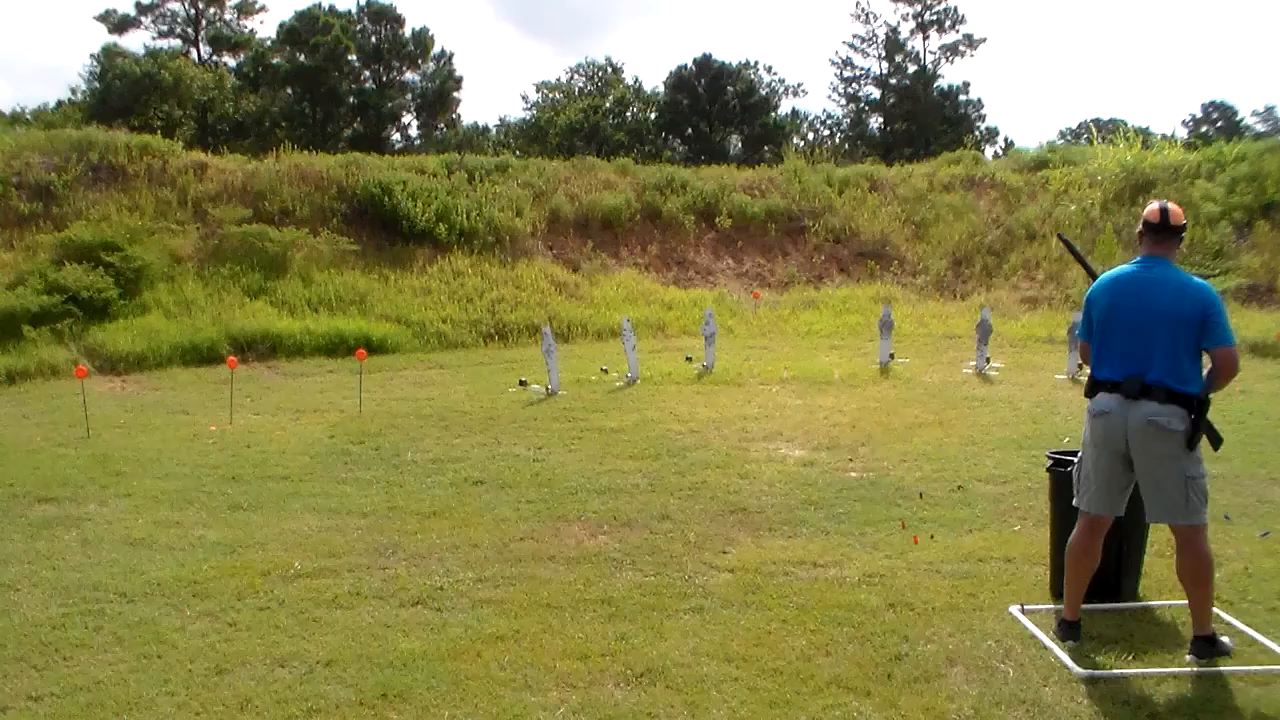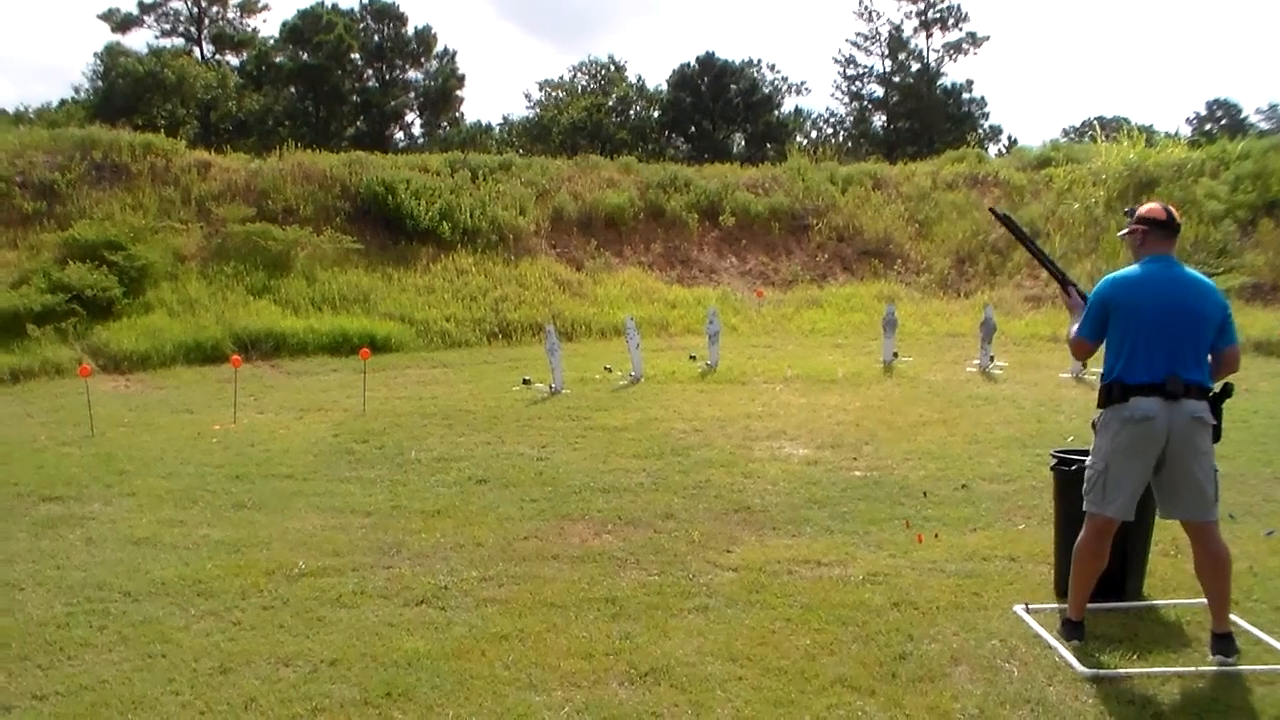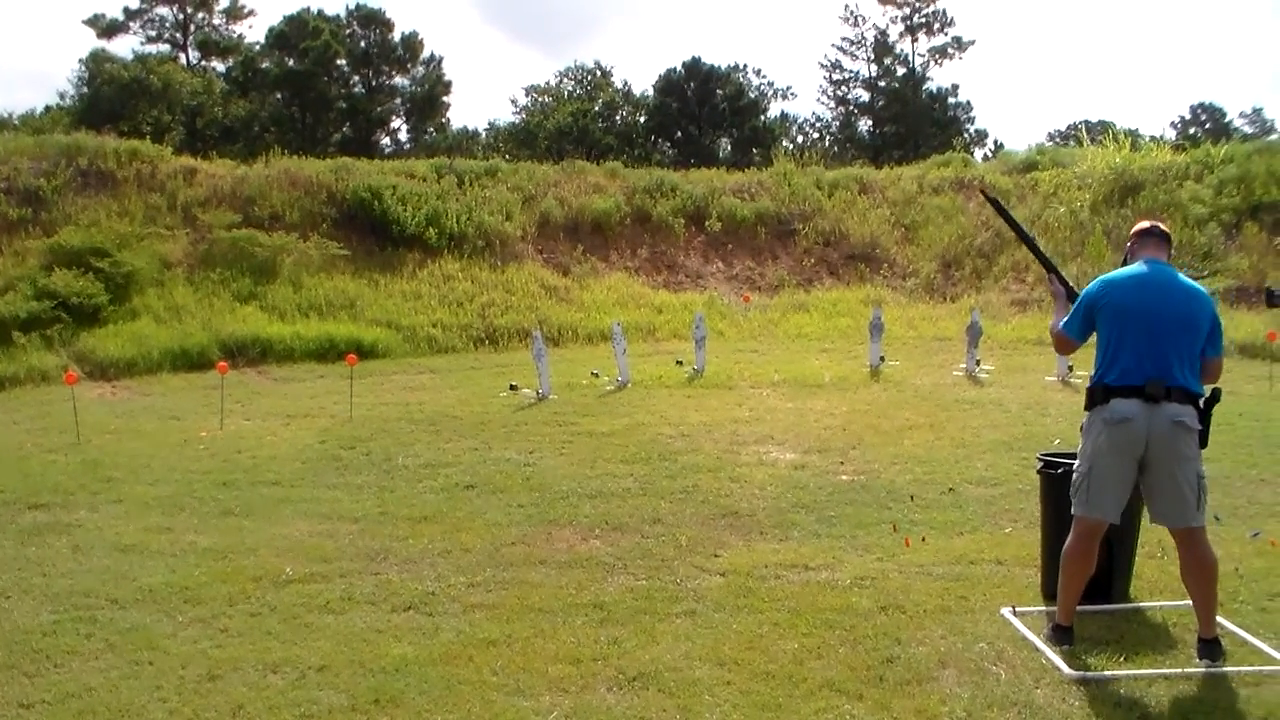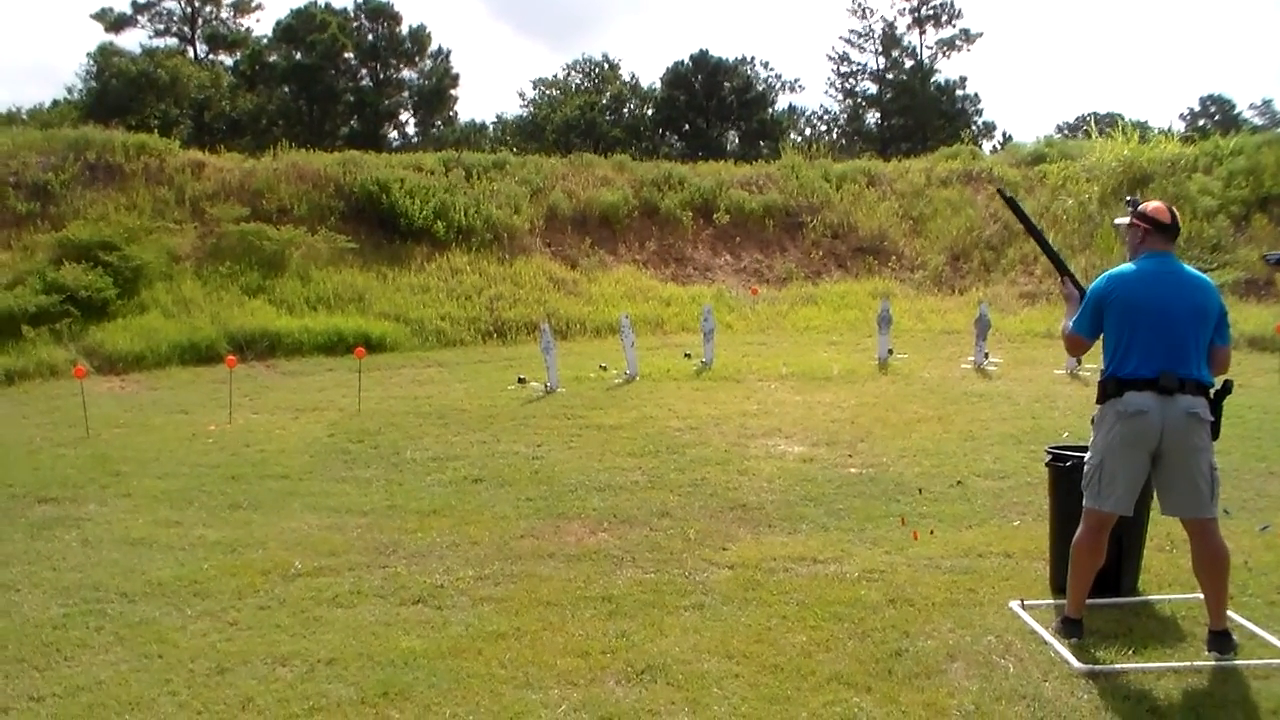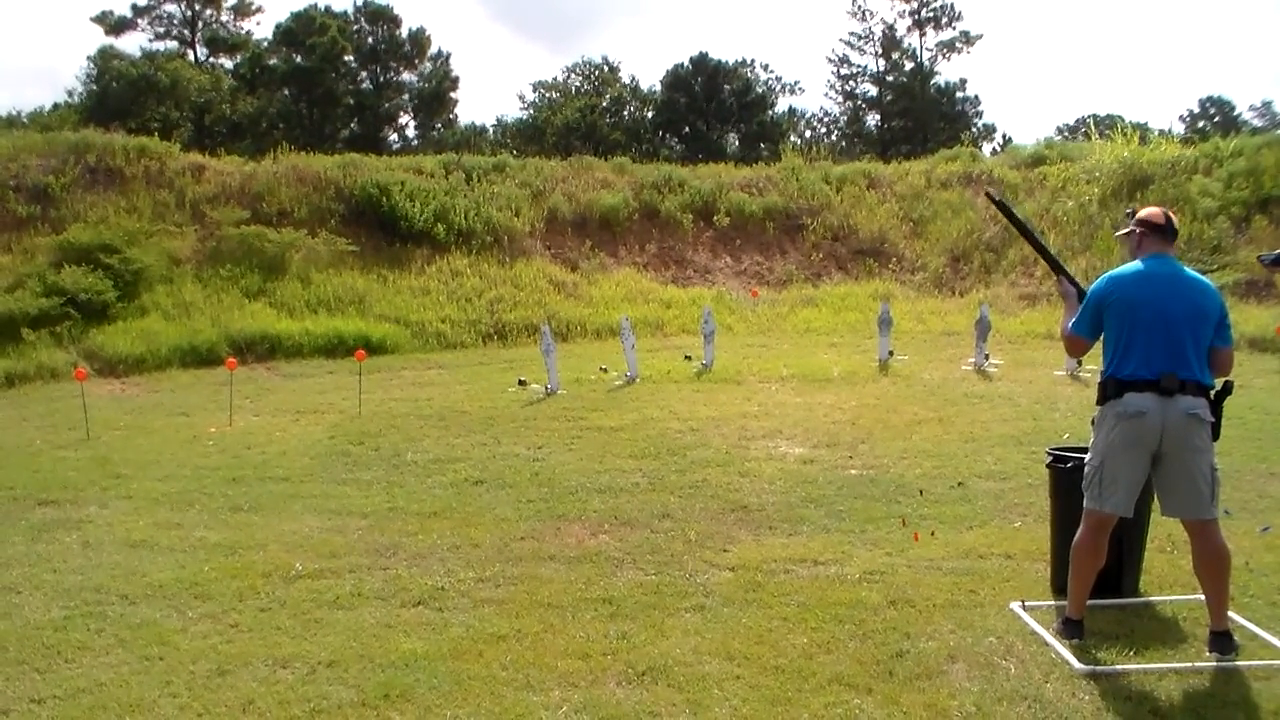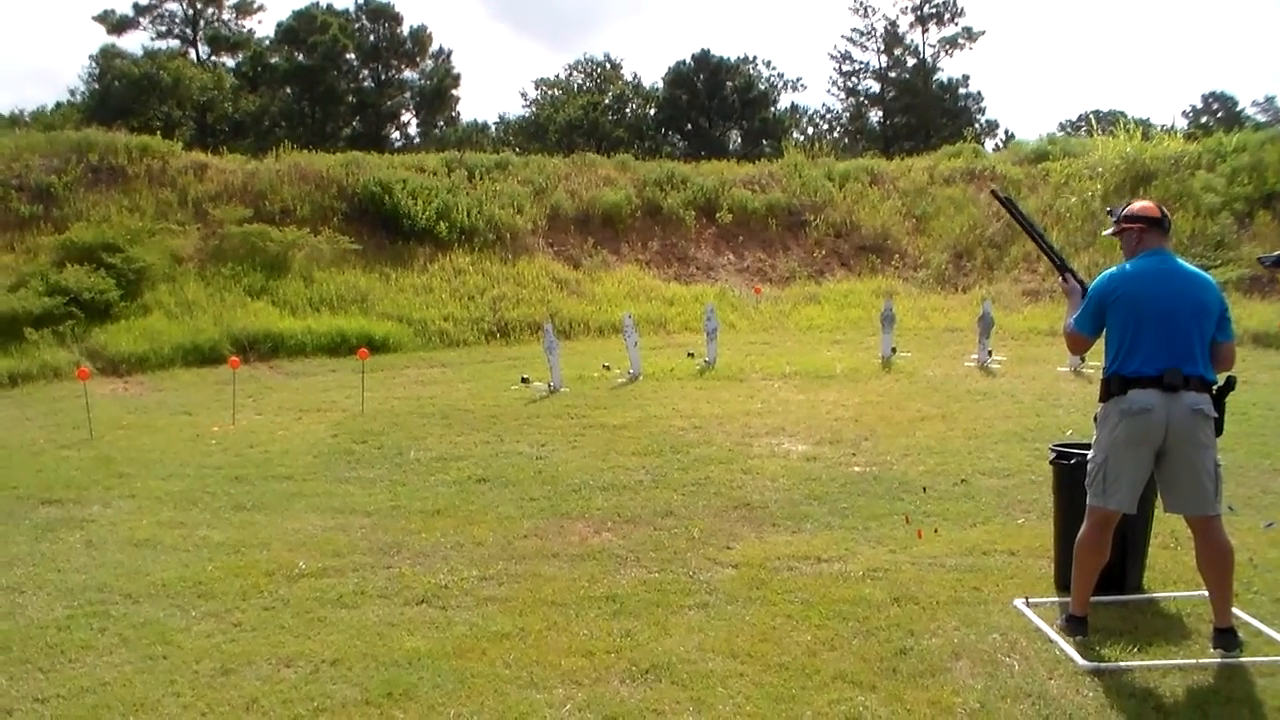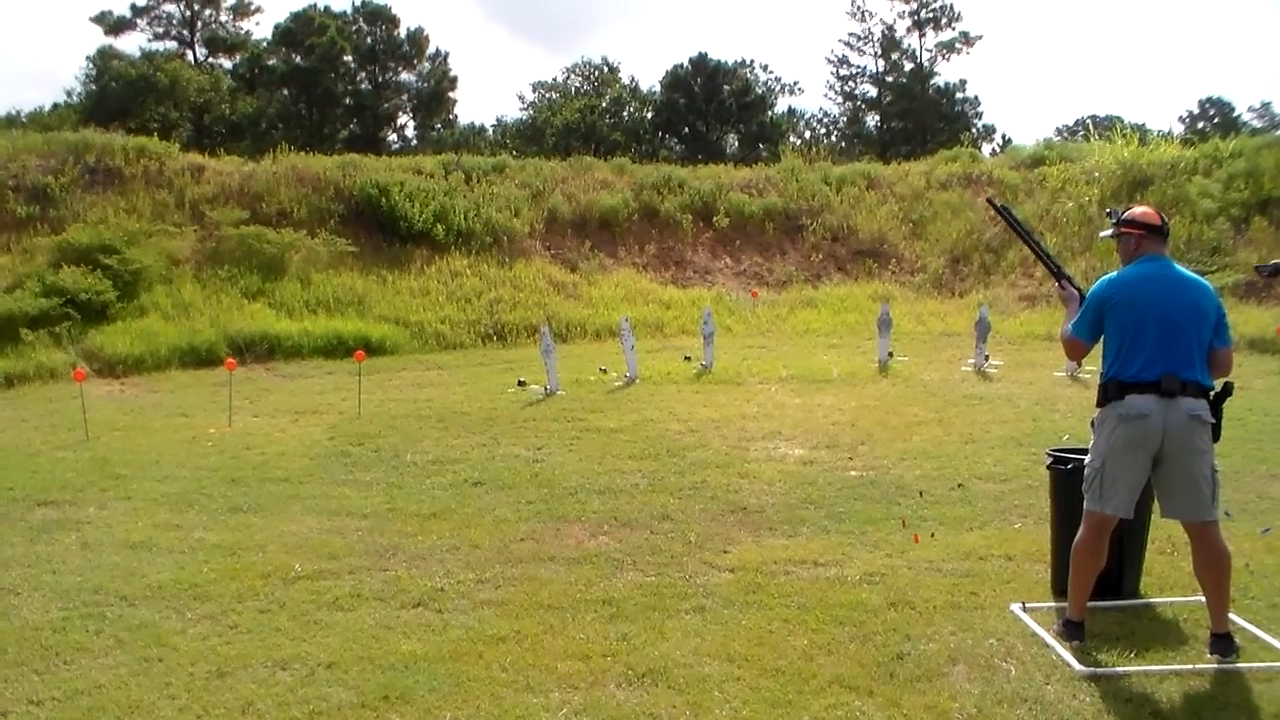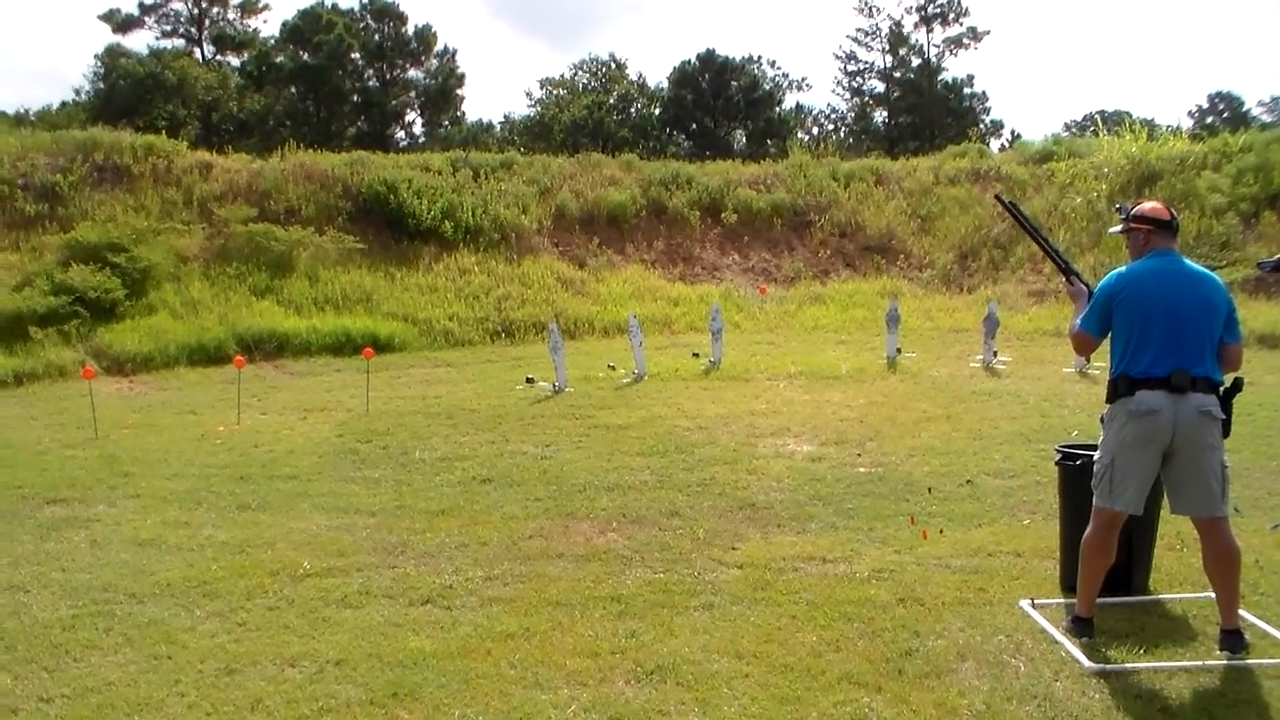
dt=0.7s
person 1, frame 1
left shoulder: (1104, 286)
right shoulder: (1198, 293)
left elbow: (1086, 354)
right elbow: (1228, 364)
right wrist: (1200, 392)
left hip: (1107, 411)
right hip: (1167, 417)
left knee: (1091, 521)
right knee: (1190, 530)
left ankle: (1069, 621)
right ankle: (1203, 637)
person 1, frame 2
left shoulder: (1115, 286)
right shoulder: (1209, 292)
left elbow: (1080, 349)
right elbow: (1230, 362)
left wrist: (1076, 312)
left hip: (1130, 413)
right hip: (1190, 415)
left knee: (1100, 522)
right knee: (1204, 527)
left ankle: (1073, 621)
right ankle: (1223, 636)
person 1, frame 3
left shoulder: (1106, 287)
right shoulder: (1199, 297)
left elbow: (1063, 343)
right elbow: (1212, 371)
left wrist: (1059, 301)
left hip: (1116, 416)
right hip: (1176, 419)
left knee: (1087, 526)
right knee: (1190, 532)
left ankle: (1063, 625)
right ankle: (1209, 638)
person 1, frame 4
left shoulder: (1112, 283)
right shoulder: (1206, 289)
left elbow: (1074, 345)
right elbow: (1221, 363)
left wrist: (1071, 302)
left hip: (1128, 409)
right hip: (1189, 411)
left knee: (1096, 518)
right knee: (1203, 524)
left ankle: (1072, 618)
right ankle: (1219, 631)
person 1, frame 5
left shoulder: (1112, 284)
right shoulder: (1207, 291)
left elbow: (1074, 346)
right elbow: (1223, 364)
left wrist: (1070, 301)
left hip: (1128, 409)
right hip: (1189, 411)
left knee: (1097, 519)
right knee: (1203, 524)
left ankle: (1073, 618)
right ankle: (1220, 631)
person 1, frame 6
left shoulder: (1113, 282)
right shoulder: (1206, 285)
left elbow: (1076, 343)
right elbow: (1225, 359)
left wrist: (1074, 299)
left hip: (1131, 406)
right hip: (1192, 408)
left knee: (1100, 515)
right knee: (1206, 521)
left ankle: (1077, 615)
right ankle: (1224, 628)
person 1, frame 7
left shoulder: (1111, 287)
right shoulder: (1204, 291)
left elbow: (1074, 349)
right elbow: (1222, 365)
left wrist: (1071, 306)
left hip: (1129, 411)
right hip: (1189, 413)
left knee: (1097, 520)
right knee: (1203, 526)
left ankle: (1074, 620)
right ankle: (1221, 633)
person 1, frame 8
left shoulder: (1119, 282)
right shoulder: (1214, 286)
left elbow: (1082, 344)
right elbow: (1232, 360)
left wrist: (1080, 300)
left hip: (1138, 407)
right hip: (1200, 409)
left knee: (1106, 517)
right knee: (1214, 522)
left ankle: (1082, 617)
right ankle: (1231, 630)
